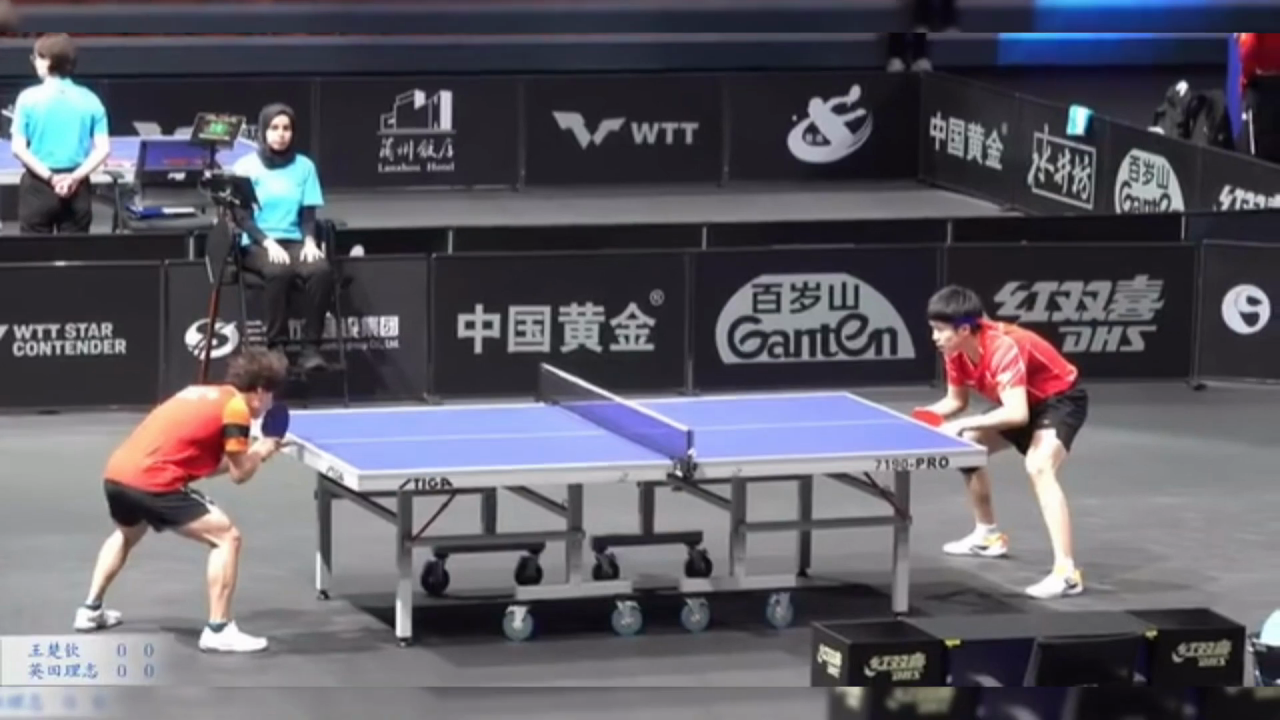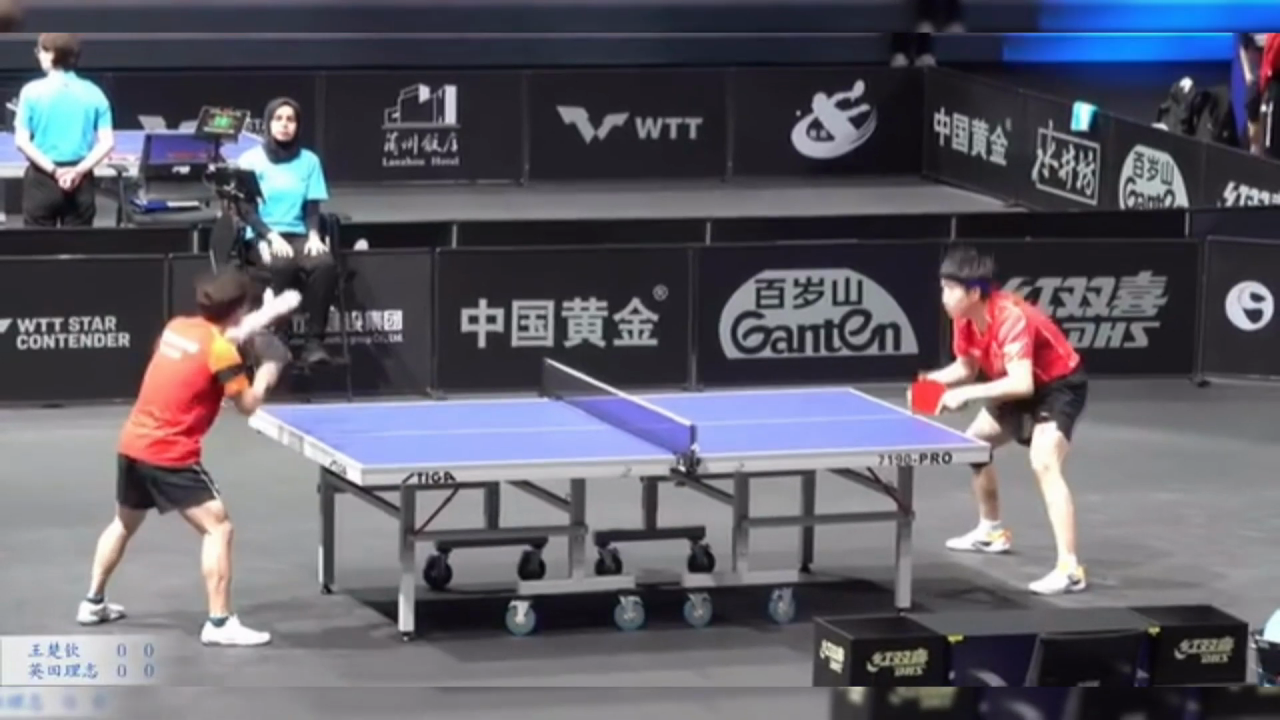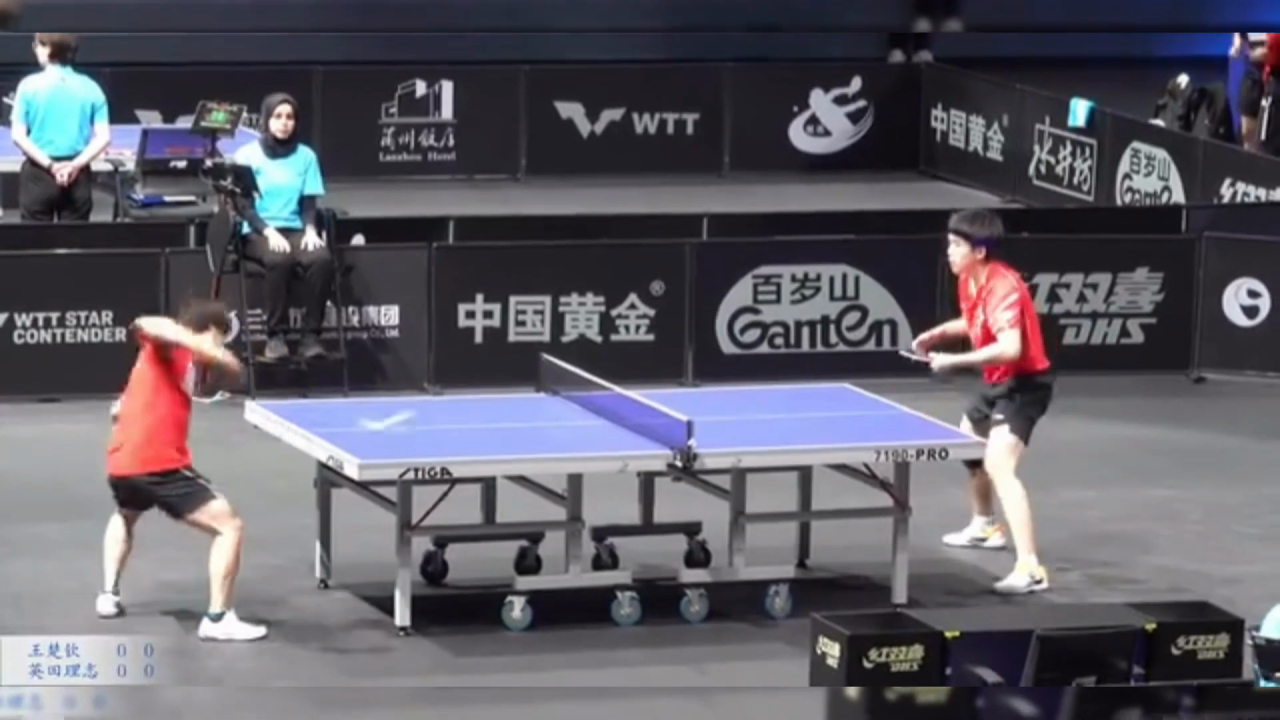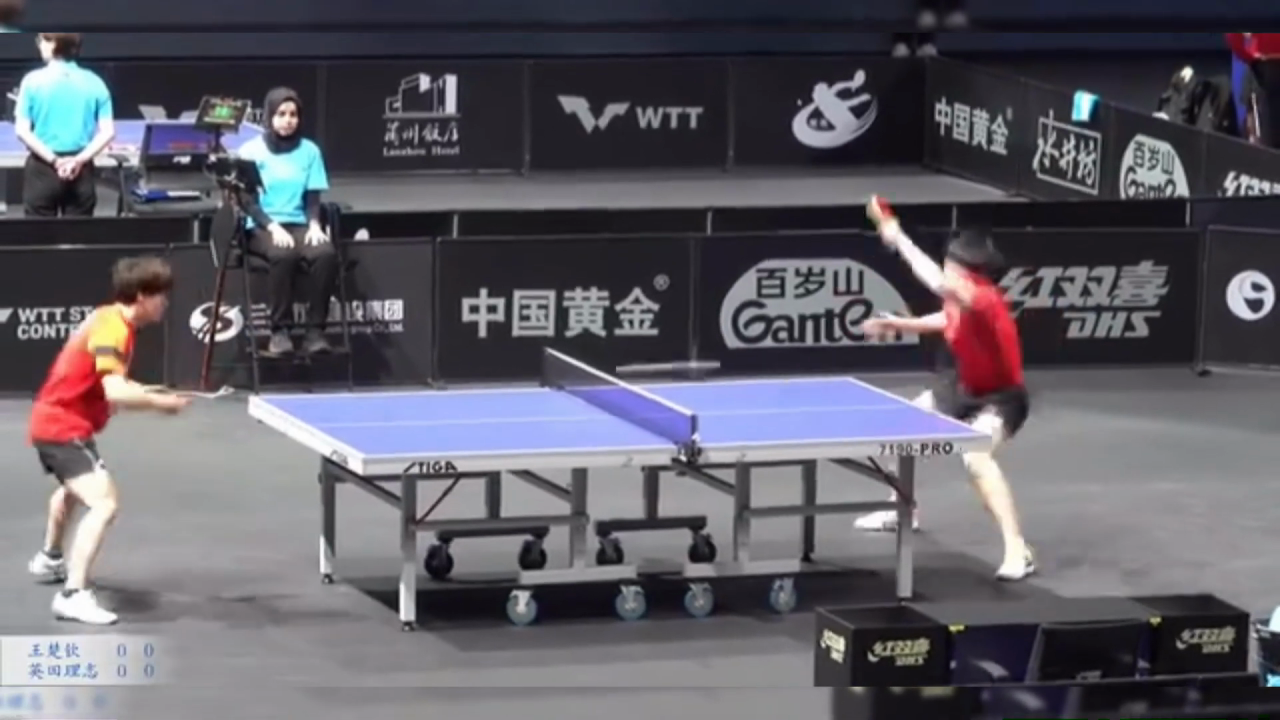
dt=0.7s
person 1, frame 1
left shoulder: (1003, 347)
right shoulder: (957, 350)
left elbow: (1017, 413)
right elbow: (956, 400)
left wrist: (963, 424)
left hip: (1061, 399)
right hip: (1024, 401)
left knee: (1039, 467)
left ankle: (1066, 572)
right ankle: (988, 535)
person 1, frame 2
left shoulder: (1011, 318)
right shoulder: (965, 319)
left elbow: (1021, 383)
right elbow: (965, 367)
left wrist: (968, 396)
right wrist: (932, 381)
left hip: (1060, 387)
right hip: (1023, 390)
left knee: (1044, 463)
right knee: (975, 442)
left ankle: (1069, 568)
right ankle: (991, 531)
person 1, frame 3
left shoulder: (1003, 287)
right shoulder: (968, 281)
left elbow: (1010, 348)
left wrist: (954, 361)
right wrist: (942, 331)
left hip: (1024, 385)
right hip: (997, 383)
left knee: (998, 465)
left ankle: (1029, 568)
right ankle: (986, 526)
person 1, frame 4
left shoulder: (984, 301)
right shoulder: (959, 297)
left elbow: (941, 286)
right elbow: (945, 318)
left wrist: (900, 238)
right wrist: (898, 324)
left hip: (1000, 398)
right hip: (965, 388)
left knee: (975, 460)
left ankle: (1017, 551)
person 2, frame 1
left shoulder: (203, 394)
right shoulder: (236, 408)
right elbow: (240, 474)
left wrist: (253, 452)
right wrist: (262, 450)
left hip: (116, 474)
right hip: (152, 483)
left knee: (126, 535)
right knee: (227, 538)
left ankle: (91, 610)
right ankle: (218, 630)
person 2, frame 2
left shoulder: (177, 326)
right shoulder: (221, 350)
right elbow: (248, 404)
left wrist: (268, 313)
right wrist: (267, 372)
left hip: (133, 444)
right hip: (171, 455)
left knee: (124, 523)
right knee: (218, 529)
left ankle: (94, 603)
right ankle: (219, 623)
person 2, frame 3
left shoulder: (163, 357)
right shoulder: (165, 346)
left elbow: (122, 410)
right elbow: (147, 324)
right wrist: (200, 348)
left hip: (120, 465)
right hip: (160, 464)
left knee: (124, 516)
right knee: (229, 528)
left ankle: (109, 593)
right ankle: (218, 618)
person 2, frame 4
left shoulder: (110, 320)
right shoulder: (112, 330)
right elbow: (116, 392)
left wrist: (145, 392)
right wrist: (163, 401)
left hip: (55, 422)
right hip: (63, 428)
left knee: (72, 487)
right knee: (104, 504)
left ankle: (49, 558)
right ankle: (73, 595)
person 3, frame 1
left shoulder: (304, 166)
right shoulder: (246, 166)
left elbow: (308, 212)
right elbow: (241, 216)
left wrist: (309, 241)
right wrist: (268, 242)
left hip: (294, 241)
right hip: (257, 244)
left knee: (321, 270)
right knee: (279, 271)
left ankle: (311, 346)
right ankle: (275, 346)
person 3, frame 2
left shoulder: (309, 160)
right shoulder: (251, 160)
left elbow: (312, 207)
right elbow: (245, 208)
left wrist: (313, 235)
right wrist: (272, 236)
left hip: (299, 235)
right hip: (262, 238)
left knee: (325, 264)
right knee: (283, 266)
left ankle: (314, 340)
person 3, frame 3
left shoulder: (306, 156)
right shoulder: (247, 155)
left elbow: (309, 201)
right elbow: (243, 204)
left wrist: (310, 229)
right wrist: (269, 231)
left hip: (295, 229)
right hip: (258, 232)
left knee: (321, 259)
right knee: (280, 259)
left ankle: (311, 335)
right ankle: (275, 335)
person 3, frame 4
left shoulder: (309, 150)
right shoulder: (251, 150)
left elbow: (313, 197)
right elbow: (248, 200)
left wrist: (314, 225)
right wrist: (273, 226)
left hip: (299, 225)
right hip: (262, 227)
left knee: (325, 254)
right knee: (284, 255)
left ankle: (315, 330)
right ankle: (279, 330)
person 4, frame 1
left shoulder: (29, 97)
right shoulder: (89, 99)
left elbow: (18, 148)
right elbow: (103, 149)
left wrist: (50, 177)
right wrist: (75, 177)
left hip: (38, 187)
right hip: (77, 187)
person 4, frame 2
left shoulder: (32, 91)
right shoulder: (93, 92)
left elbow: (22, 141)
right elbow: (107, 142)
left wrist: (54, 171)
right wrist: (78, 171)
left hip: (41, 179)
right hip: (80, 180)
person 4, frame 3
left shoulder: (29, 85)
right shoulder: (90, 87)
left elbow: (18, 136)
right elbow: (103, 137)
left wrist: (50, 165)
right wrist: (76, 165)
left hip: (38, 174)
right hip: (77, 175)
person 4, frame 4
left shoulder: (33, 81)
right shoulder: (94, 82)
left elbow: (22, 130)
right elbow: (107, 132)
left wrist: (54, 160)
right wrist: (79, 160)
left hip: (42, 169)
right hip: (81, 170)
